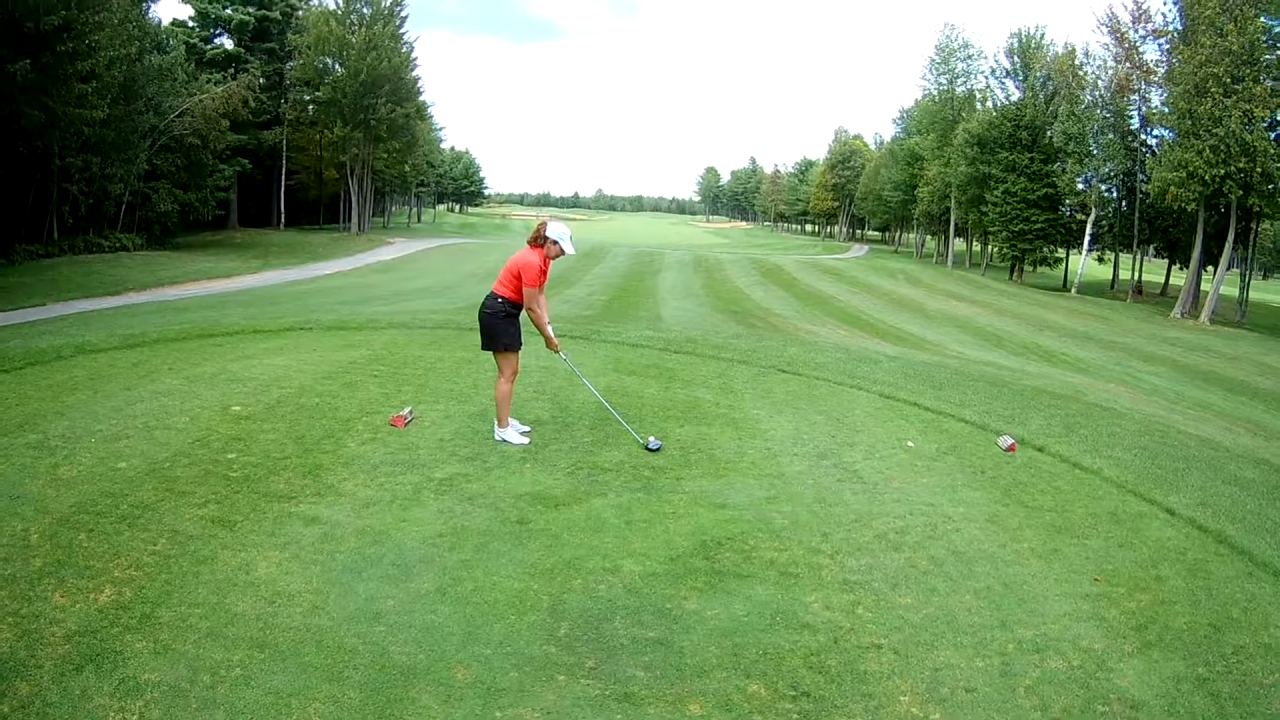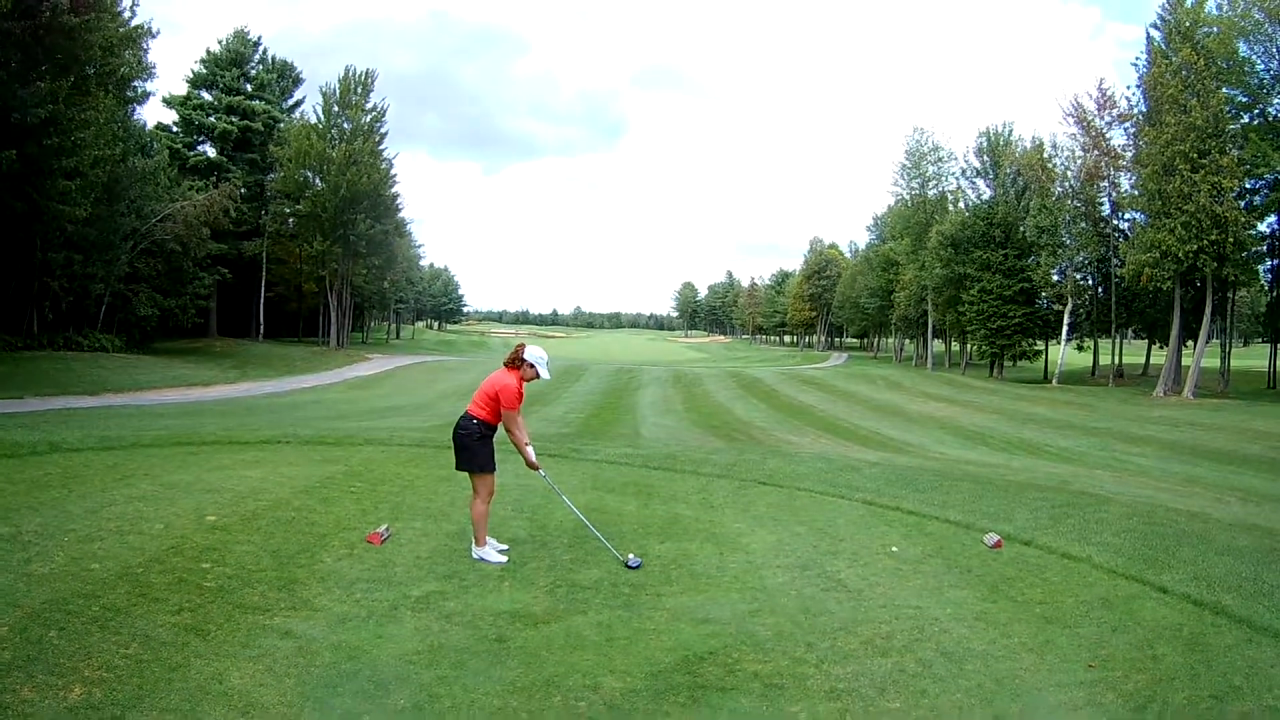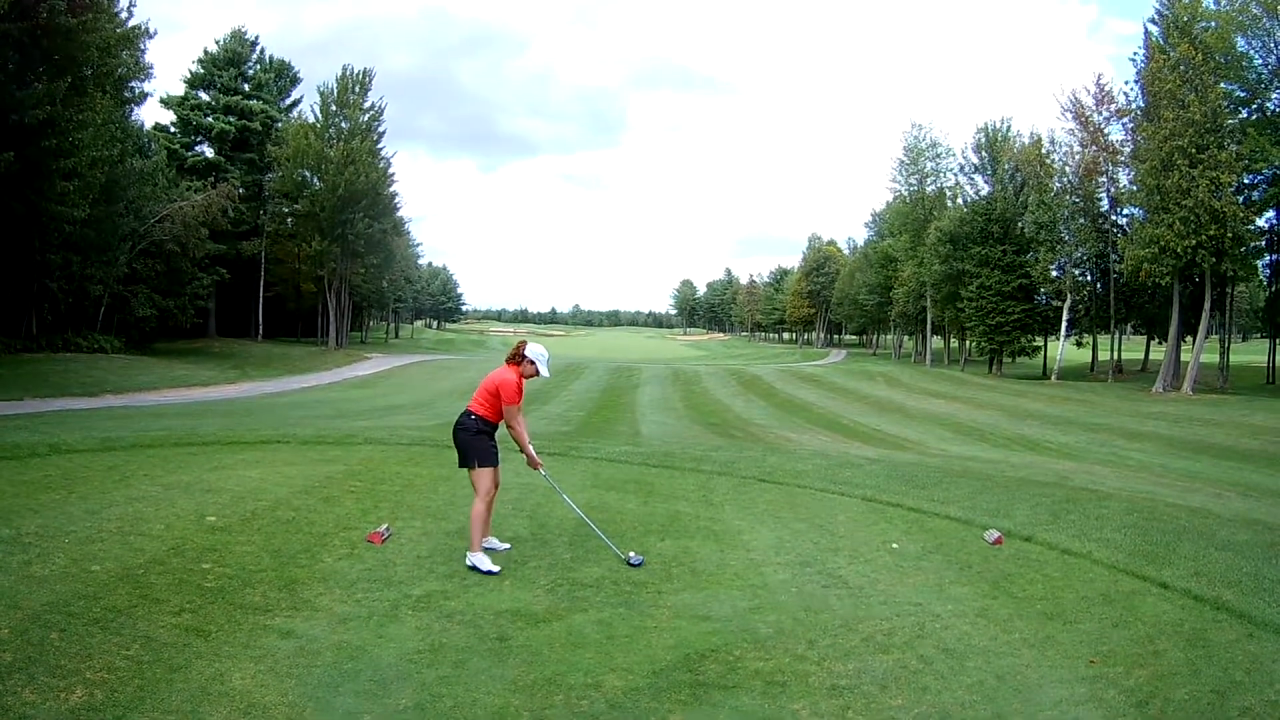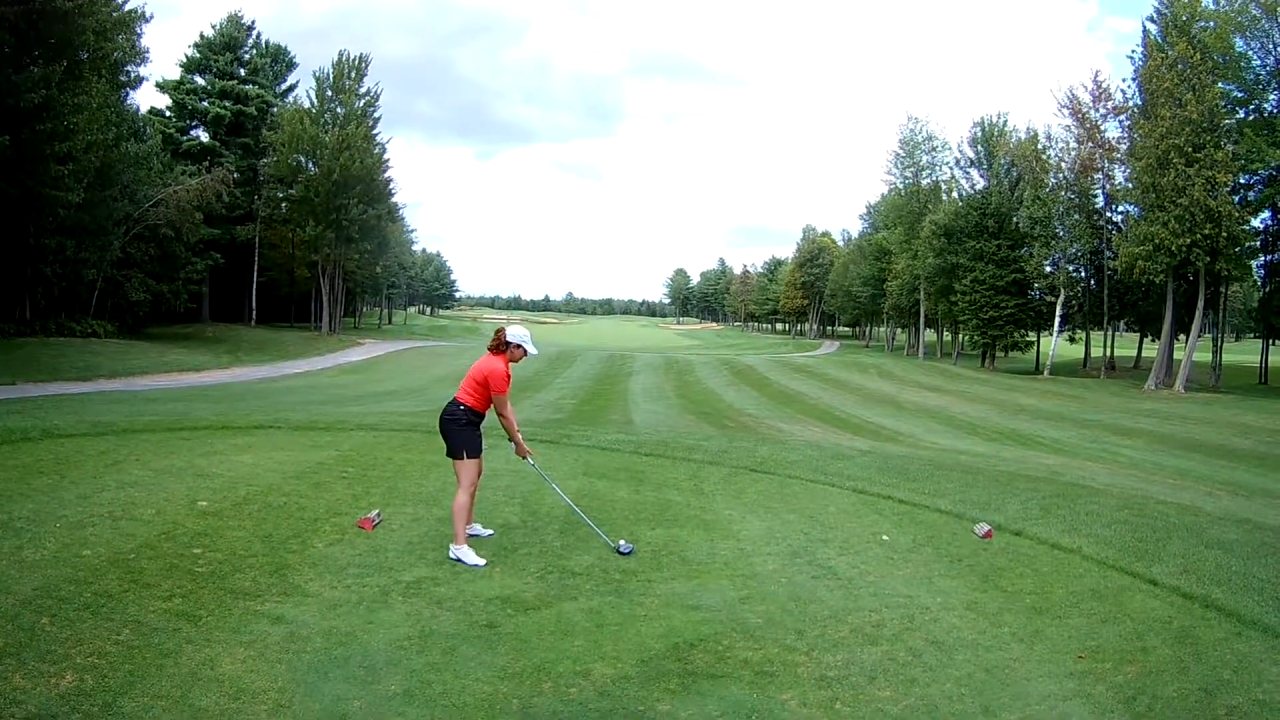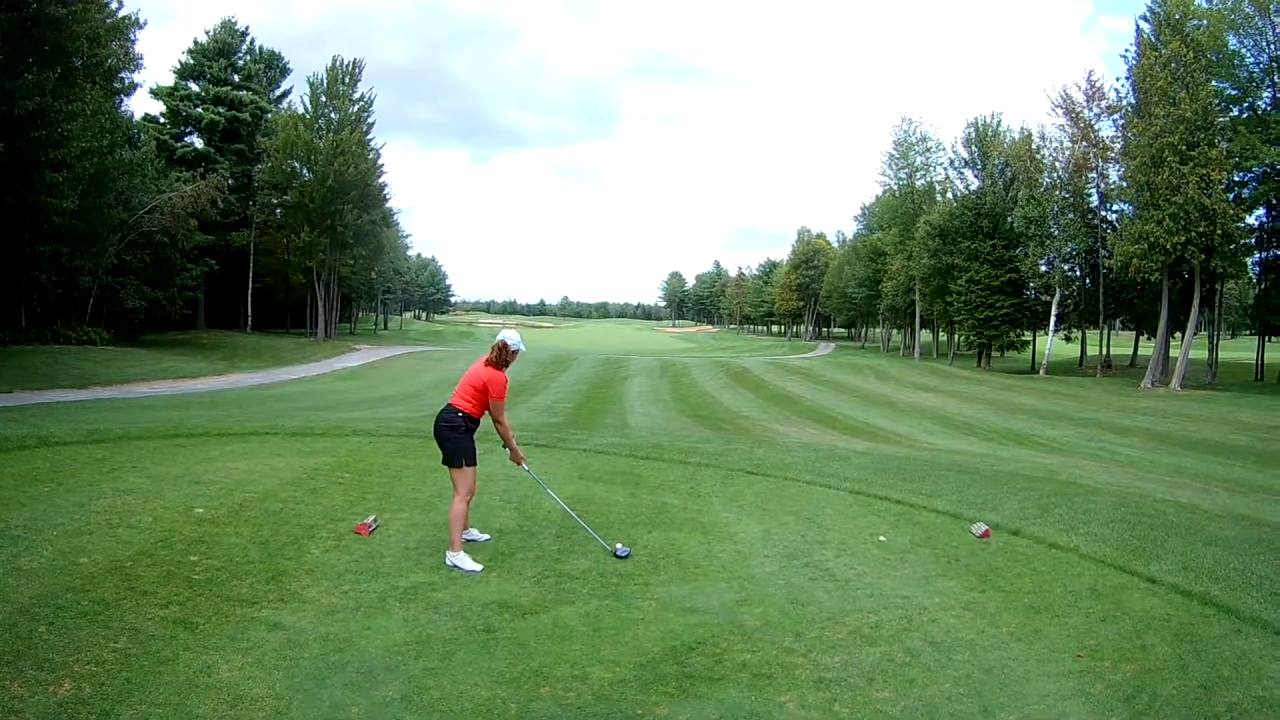
dt=1s
person 1, frame 1
left shoulder: (542, 258)
right shoulder: (532, 262)
left elbow: (540, 295)
right elbow: (531, 307)
left wrist: (548, 326)
right wrist: (548, 338)
left hip: (507, 312)
right hip: (498, 312)
left knee: (510, 372)
right knee: (508, 373)
left ankle: (504, 420)
right ankle: (502, 429)
person 1, frame 2
left shoulder: (513, 377)
right shoulder: (509, 385)
left elbow: (517, 416)
right elbow: (510, 429)
left wrist: (529, 446)
right wrist: (527, 458)
left hip: (479, 431)
right hip: (472, 433)
left knee: (485, 491)
right knee: (483, 493)
left ankle: (482, 539)
right ankle: (480, 548)
person 1, frame 3
left shoulder: (515, 376)
right shoulder: (508, 380)
left elbow: (518, 415)
right elbow: (511, 424)
left wrist: (529, 445)
right wrist: (529, 455)
left hip: (482, 430)
right hip: (472, 430)
left knee: (493, 486)
right knee: (484, 493)
left ankle: (485, 538)
right ankle: (475, 553)
person 1, frame 4
left shoulder: (498, 361)
right shoulder: (497, 369)
left elbow: (505, 403)
right elbow: (502, 413)
left wrist: (517, 434)
right wrist: (517, 443)
left hip: (466, 419)
right hip: (459, 421)
left knee: (474, 474)
right knee: (467, 484)
left ankle: (467, 525)
right ankle: (459, 546)
person 1, frame 5
left shoulder: (488, 364)
right shoulder: (496, 377)
left elbow: (497, 413)
right elbow: (498, 419)
left wrist: (511, 440)
right wrist: (514, 450)
left hip: (453, 423)
right hip: (456, 427)
left knee: (466, 484)
right knee: (464, 492)
left ankle: (464, 530)
right ankle: (455, 553)
